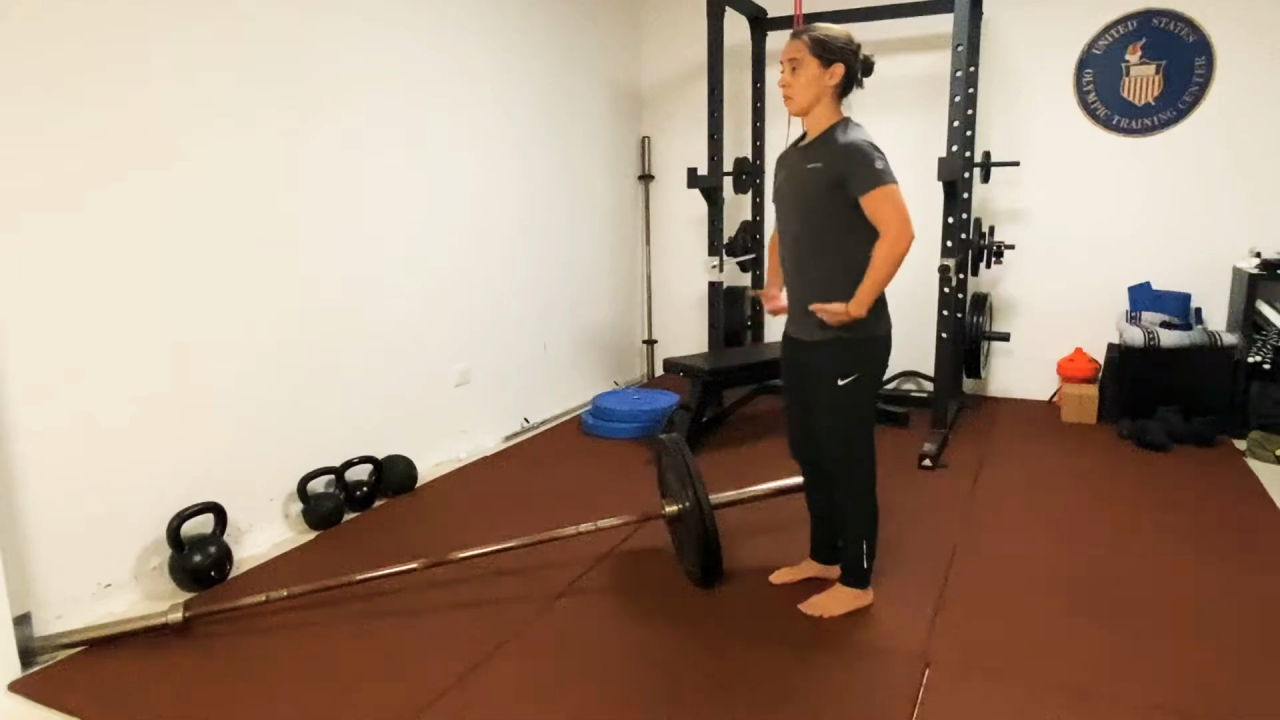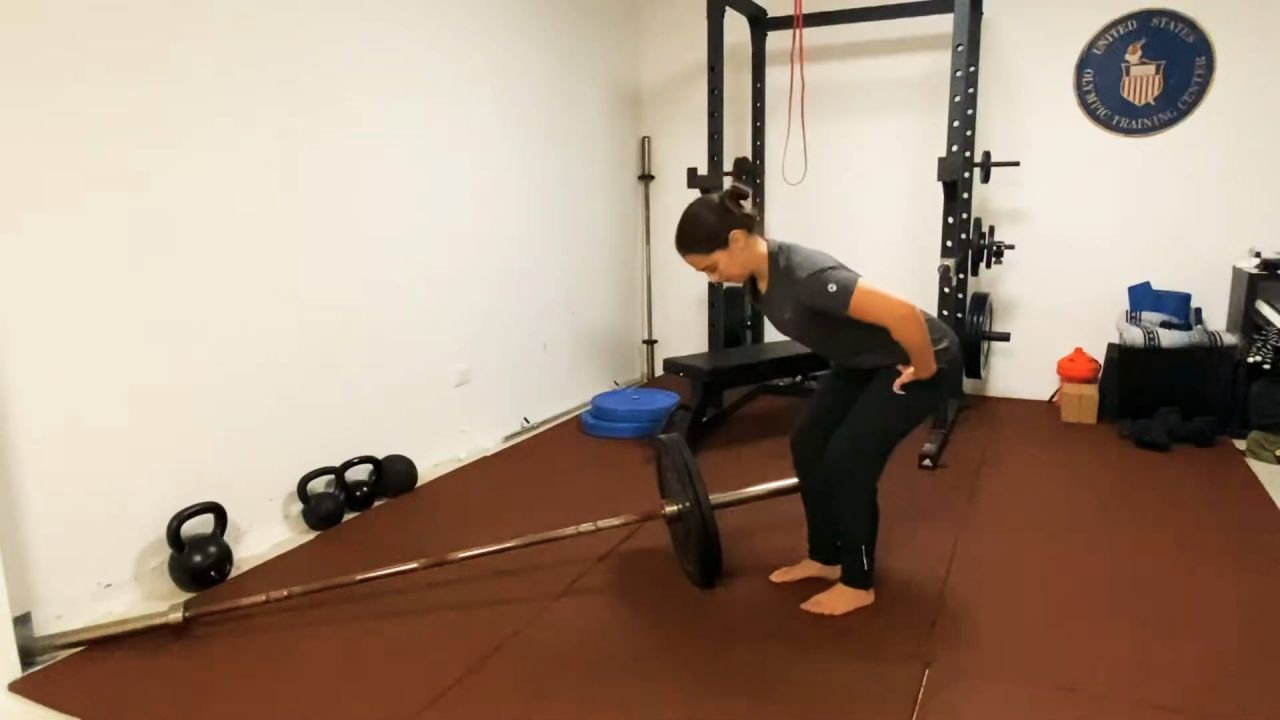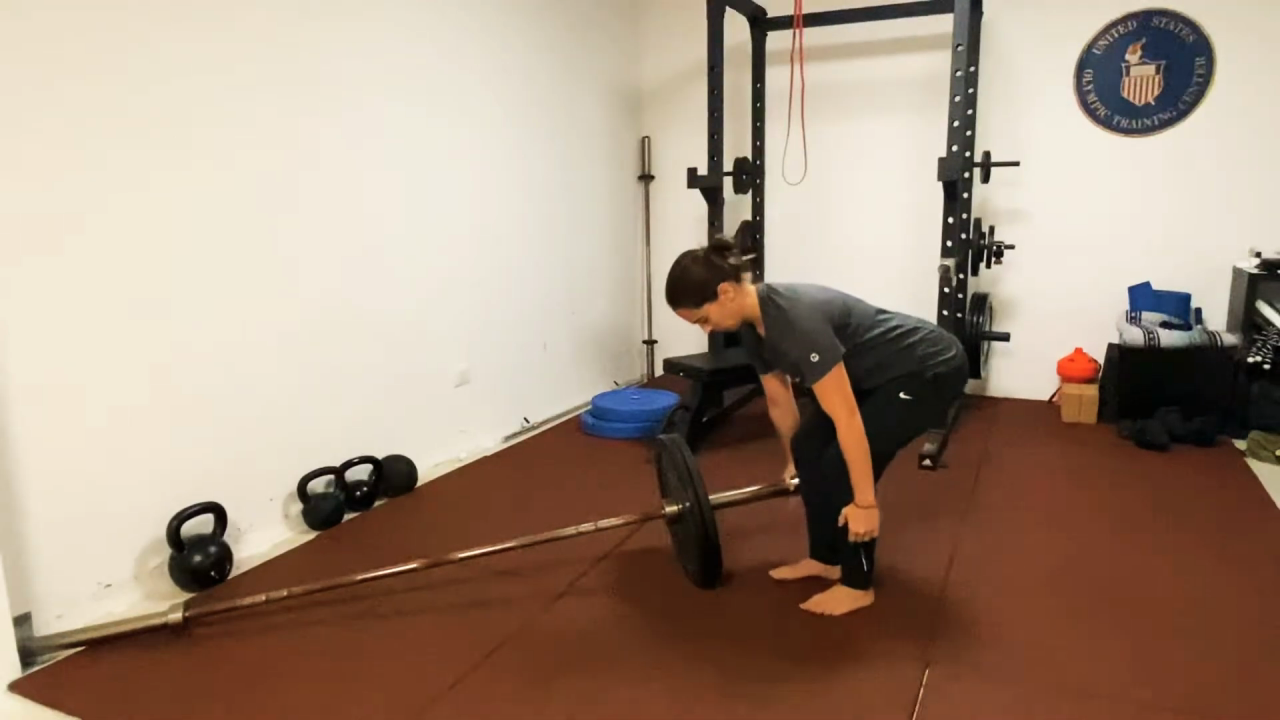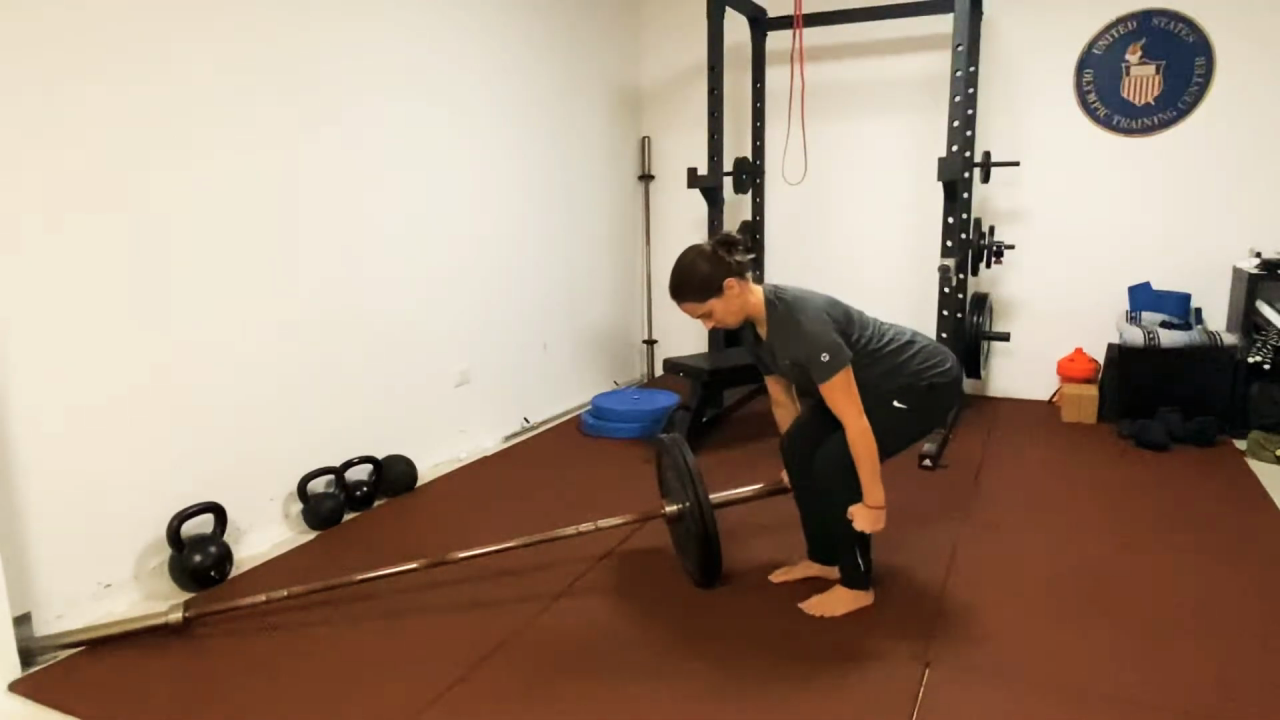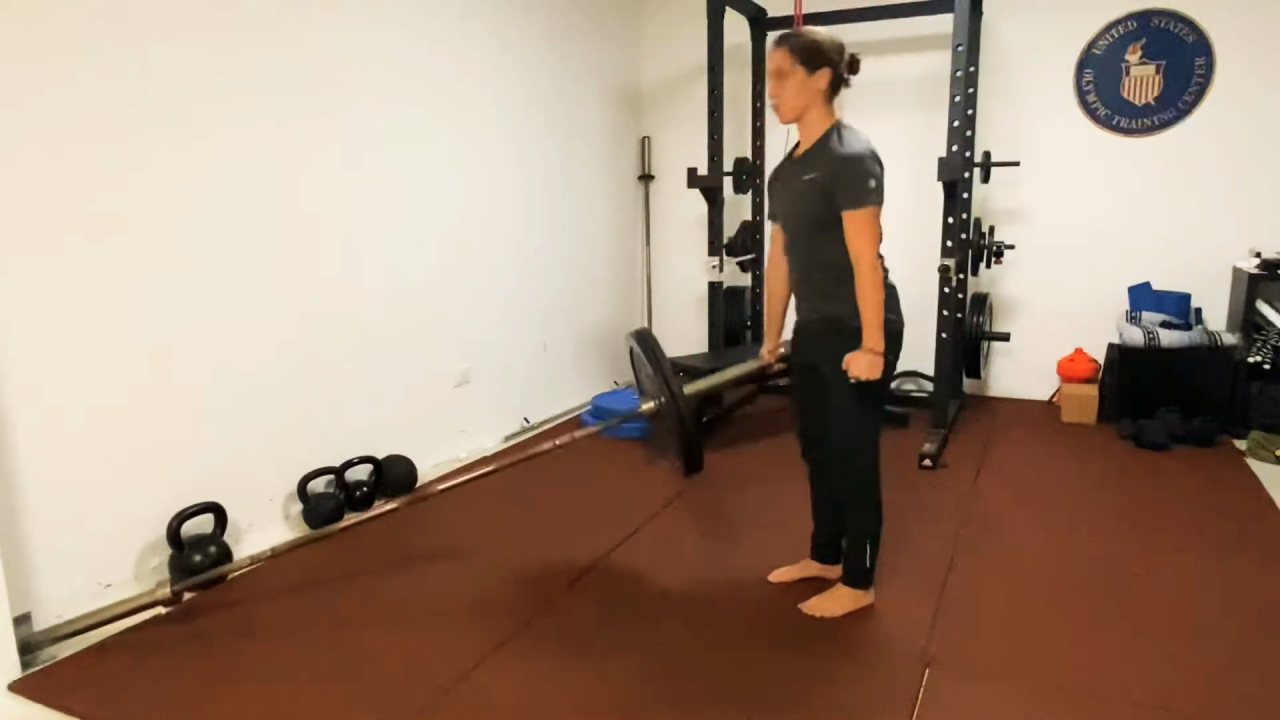
dt=1s
person 1, frame 1
left shoulder: (853, 149)
right shoulder: (791, 156)
left elbow: (898, 234)
left wrist: (856, 306)
right wrist: (773, 287)
left hip: (850, 340)
right hip: (803, 335)
left knee: (846, 457)
right knee: (810, 453)
left ankle: (857, 582)
right ankle: (824, 557)
person 1, frame 2
left shoulder: (803, 275)
right shoulder: (757, 278)
left elbow: (903, 313)
left wrist: (923, 370)
left hip: (921, 358)
right hip: (863, 361)
left knee: (848, 458)
right knee: (808, 445)
left ankle: (857, 584)
right ankle: (824, 558)
person 1, frame 3
left shoulder: (796, 319)
right shoulder: (753, 324)
left elbow: (847, 419)
right elbow: (779, 399)
left wrist: (865, 502)
right wrist: (793, 460)
left hip: (931, 370)
right hip: (879, 372)
left knee: (842, 463)
right knee: (810, 448)
left ankle: (857, 585)
right ankle: (824, 558)
person 1, frame 4
left shoulder: (803, 322)
right shoulder: (757, 327)
left elbow: (854, 421)
right elbow: (783, 400)
left wrist: (873, 501)
right wrist: (793, 460)
left hip: (927, 382)
right hip: (876, 381)
left knee: (834, 465)
right knee: (798, 450)
left ankle: (857, 585)
right ankle: (823, 558)
person 1, frame 5
left shoulder: (851, 157)
right shoulder: (786, 168)
left elbow: (866, 261)
right elbow: (779, 258)
left wrist: (872, 348)
right wrist: (772, 337)
left hip: (858, 330)
right hip: (815, 329)
left knee: (852, 455)
right knee: (817, 449)
left ankle: (858, 582)
right ankle: (824, 557)
